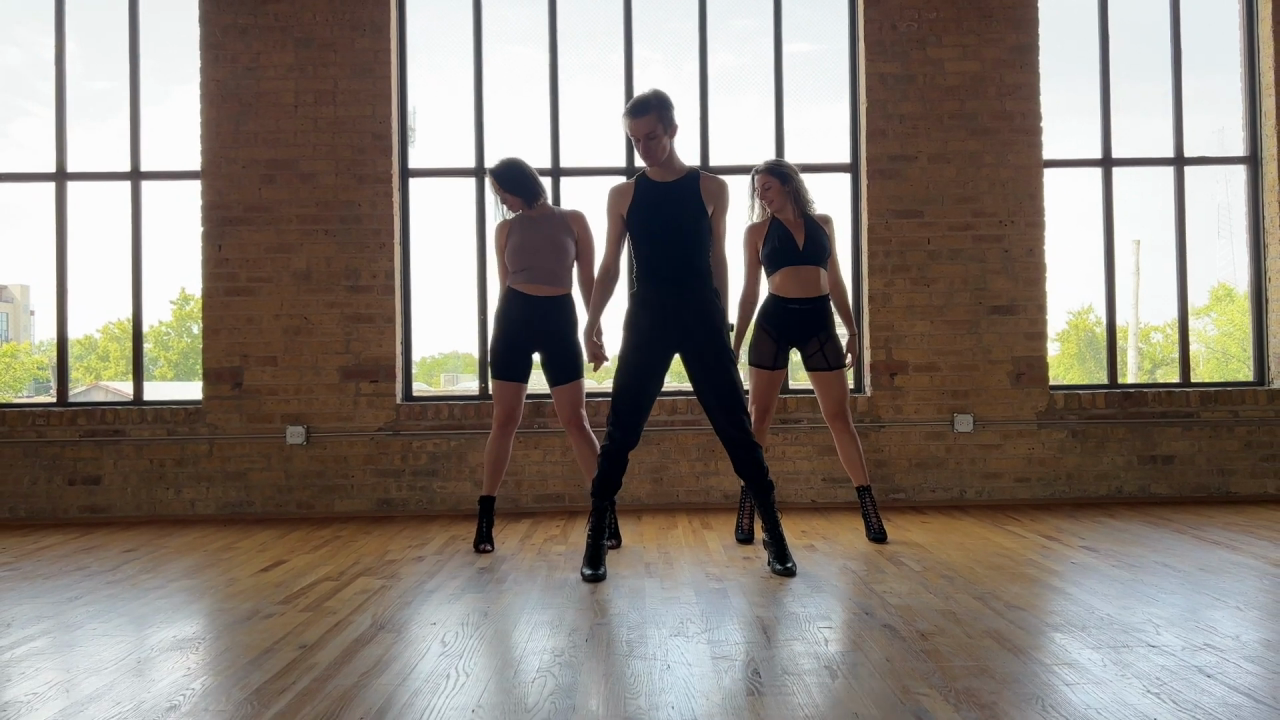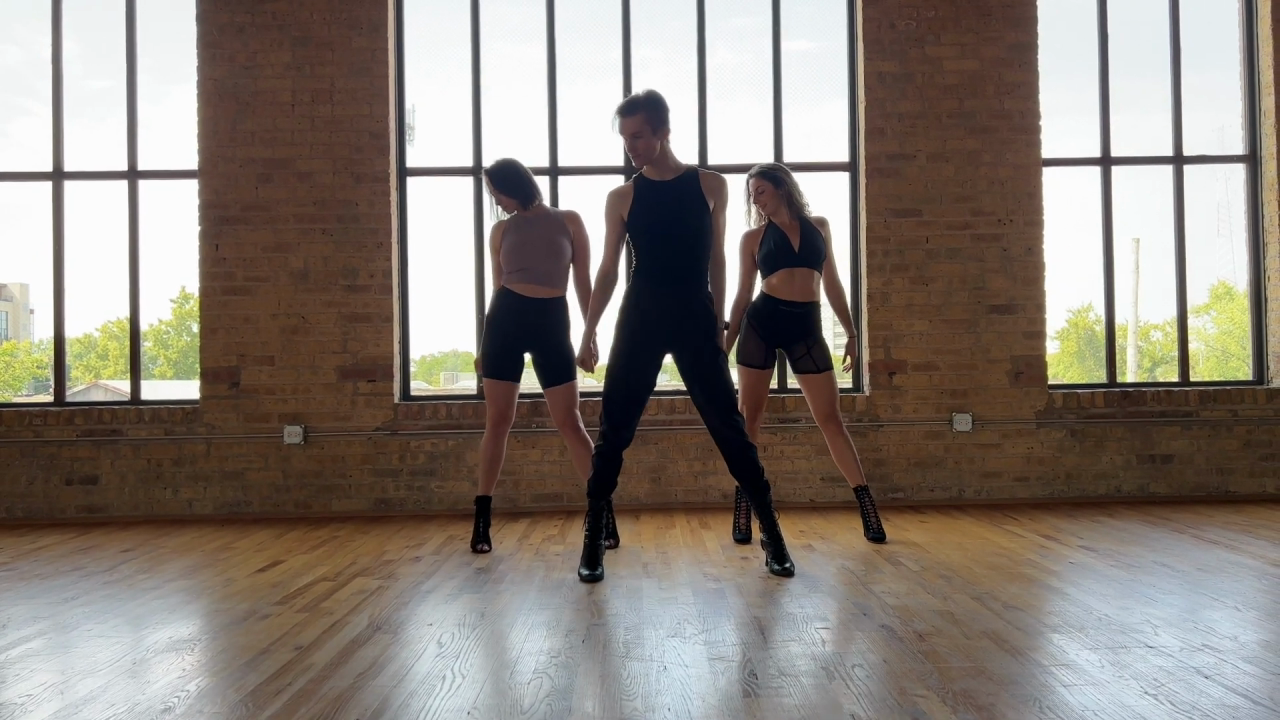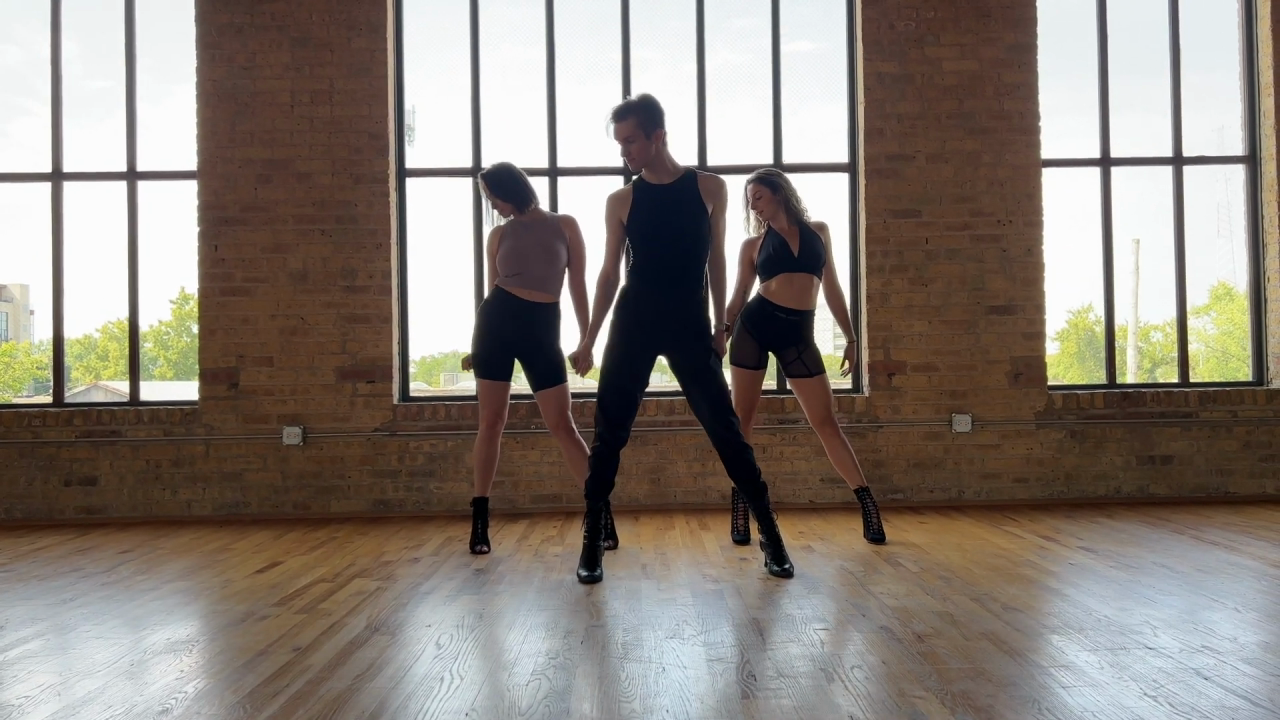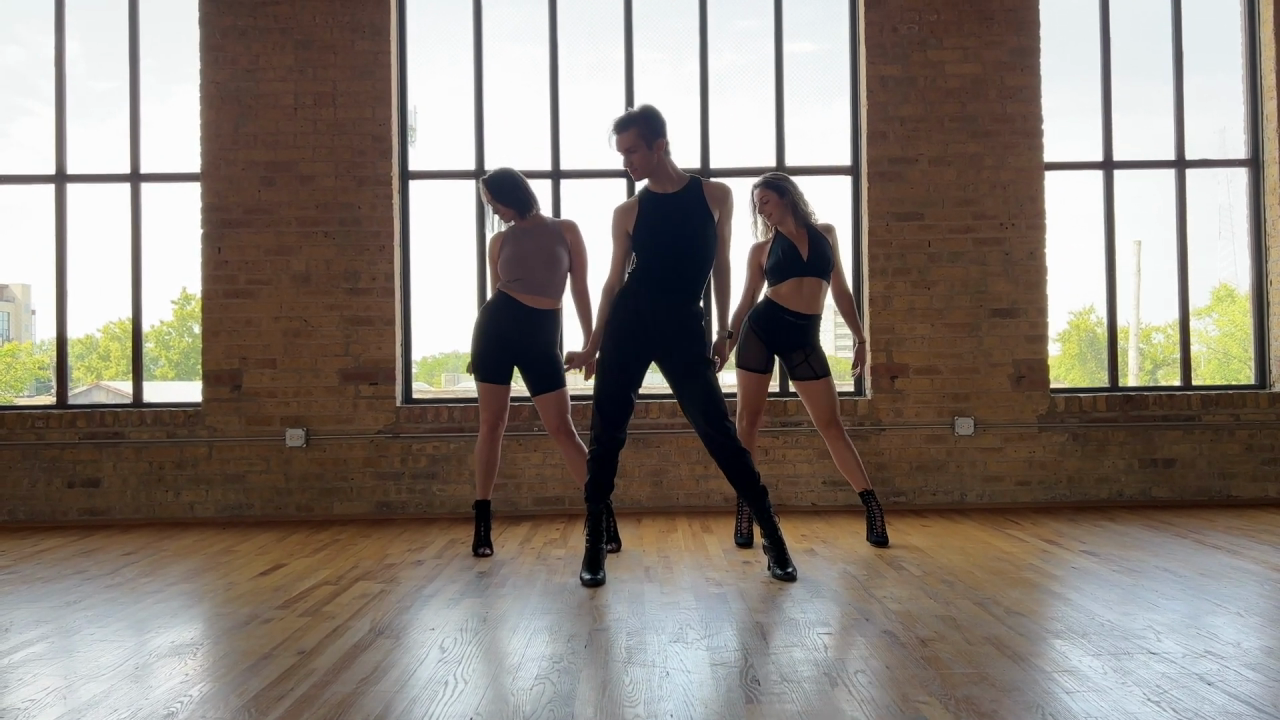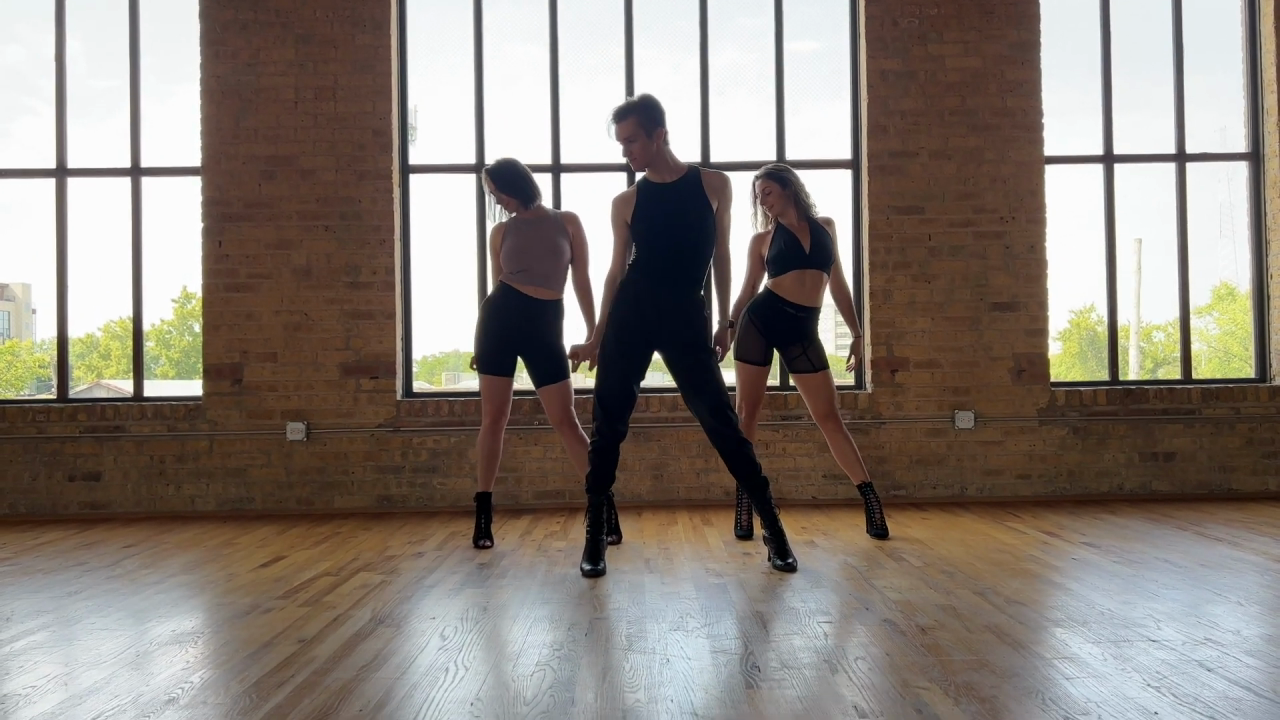
dt=1s
person 1, frame 1
left shoulder: (711, 189)
right shoulder: (623, 195)
left elbow: (717, 259)
right elbow: (610, 266)
left wrist: (724, 323)
right wrist: (591, 323)
left hip: (701, 317)
right hip: (647, 318)
left knee: (734, 426)
right knee: (622, 427)
left ankle: (773, 532)
right ankle: (596, 538)
person 1, frame 2
left shoulder: (710, 186)
right shoulder: (622, 198)
left elbow: (716, 258)
right elbow: (609, 269)
left wrist: (720, 322)
right wrist: (588, 333)
left hip: (695, 317)
right hip: (640, 318)
left knee: (727, 425)
right knee: (614, 427)
left ankle: (771, 532)
right ankle: (593, 539)
person 1, frame 3
left shoulder: (709, 188)
right shoulder: (621, 201)
left elbow: (715, 260)
right elbow: (610, 272)
left wrist: (720, 325)
right wrist: (588, 339)
left hip: (689, 319)
right hip: (635, 318)
left knee: (723, 426)
right knee: (610, 429)
left ankle: (769, 533)
right ankle: (592, 541)
person 1, frame 4
left shoulder: (715, 195)
right shoulder: (628, 213)
left elbow: (721, 265)
right elbow: (615, 280)
left wrist: (723, 331)
right wrist: (592, 346)
left hip: (684, 326)
right hip: (630, 322)
left knee: (718, 431)
right knee: (607, 432)
left ankle: (772, 536)
right ankle: (594, 544)
person 1, frame 5
left shoulder: (714, 185)
right shoulder: (626, 202)
left elbow: (721, 256)
right elbow: (618, 270)
left wrist: (724, 322)
right wrist: (596, 338)
left hip: (687, 315)
right hip: (632, 313)
left knee: (721, 422)
right knee: (608, 423)
left ankle: (772, 528)
right ankle: (594, 536)
person 2, frame 1
left shoulder: (572, 220)
right shoulder: (505, 228)
left elbow: (587, 278)
right elbow: (505, 284)
right wrist: (496, 336)
left hip: (559, 322)
right hip: (514, 320)
left knee: (575, 422)
right knee: (504, 422)
left ankle: (607, 512)
right ankle: (485, 520)
person 2, frame 2
left shoulder: (568, 221)
right shoulder: (501, 229)
left elbow: (583, 280)
right elbow: (497, 284)
left wrist: (591, 333)
right wrist: (485, 344)
left hip: (551, 324)
right hip: (506, 320)
left knee: (569, 424)
right knee: (498, 421)
left ankle: (604, 513)
right ankle: (482, 520)
person 2, frame 3
left shoulder: (564, 225)
right shoulder: (499, 234)
left elbow: (578, 285)
right elbow: (493, 288)
right wrist: (477, 346)
left hip: (542, 329)
right hip: (498, 321)
left knee: (562, 426)
right knee: (491, 423)
left ankle: (602, 512)
right ankle: (479, 521)
person 2, frame 4
left shoulder: (565, 230)
right shoulder: (500, 240)
left elbow: (580, 289)
right elbow: (496, 291)
left wrist: (591, 343)
right wrist: (478, 350)
left hip: (542, 335)
right hip: (498, 326)
left knee: (562, 430)
right knee: (491, 426)
left ankle: (604, 516)
right ankle: (482, 524)
person 2, frame 5
left shoulder: (567, 222)
right shoulder: (501, 231)
left elbow: (582, 280)
right elbow: (496, 284)
left wrist: (594, 333)
right wrist: (480, 342)
left hip: (545, 326)
right hip: (502, 318)
left knee: (565, 421)
right knee: (494, 418)
right ankle: (483, 517)
person 3, frame 1
left shoulder: (822, 223)
right shoulder: (757, 231)
left elbow: (835, 282)
right elbow: (749, 292)
left wrist: (852, 331)
right wrist: (735, 343)
left hip: (819, 324)
right hip: (773, 322)
left knee: (839, 417)
right knee: (758, 417)
left ankle: (869, 507)
right ankle: (746, 510)
person 3, frame 2
left shoulder: (818, 226)
right shoulder: (753, 237)
left elbow: (832, 284)
right elbow: (742, 296)
left wrist: (851, 333)
right wrist: (724, 346)
left hip: (807, 329)
right hip: (762, 325)
left knee: (830, 419)
right knee: (748, 416)
left ankle: (867, 505)
right ankle: (742, 509)
person 3, frame 3
left shoulder: (818, 231)
right shoulder: (753, 244)
left elbow: (832, 289)
right elbow: (737, 300)
left wrist: (851, 338)
left hip: (799, 335)
right hip: (755, 328)
left knee: (826, 423)
right knee: (741, 418)
left ankle: (867, 505)
right ankle: (740, 510)
person 3, frame 4
left shoulder: (826, 233)
right shoulder: (761, 249)
left elbow: (840, 291)
right elbow: (745, 304)
left wrist: (860, 338)
left hip: (805, 339)
right hip: (762, 330)
left knee: (832, 426)
right knee: (748, 420)
left ankle: (873, 510)
right ankle: (744, 513)
person 3, frame 5
left shoulder: (825, 226)
right shoulder: (762, 239)
left elbow: (838, 285)
right elbow: (745, 295)
left wrist: (857, 333)
left hip: (803, 332)
right hip: (761, 322)
left knee: (829, 418)
right knee: (746, 412)
left ankle: (871, 503)
right ankle: (743, 506)
